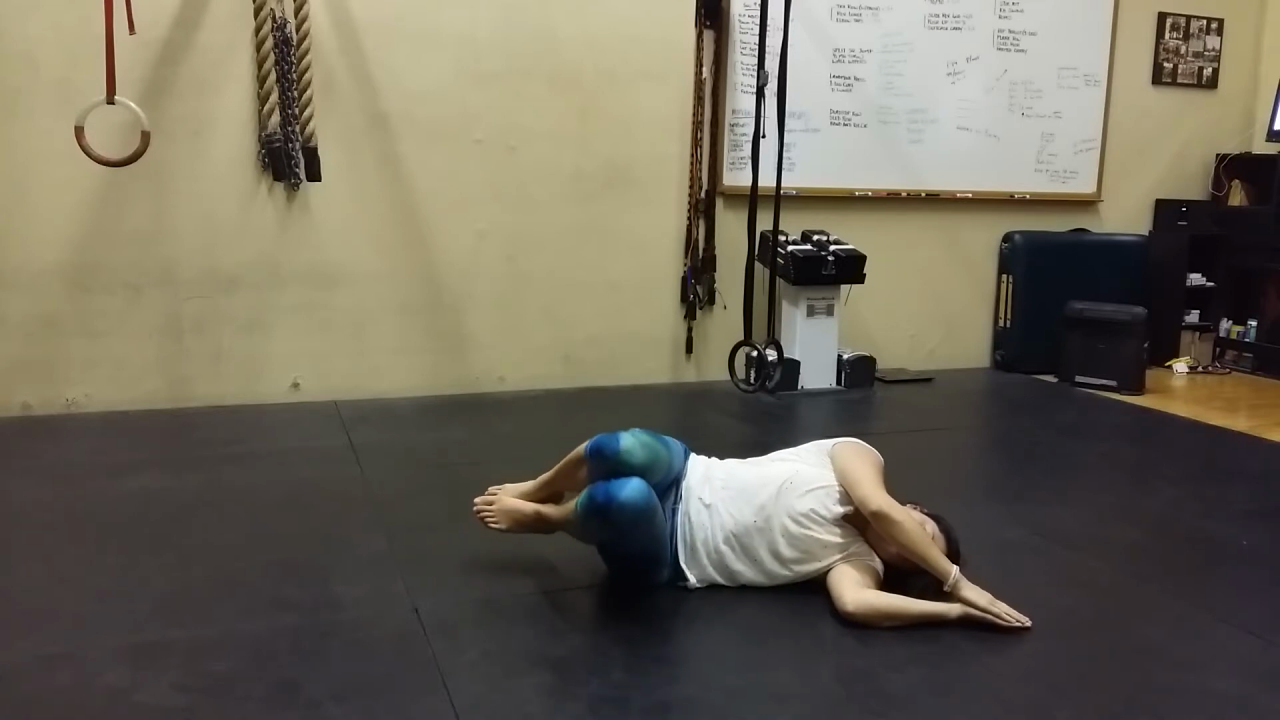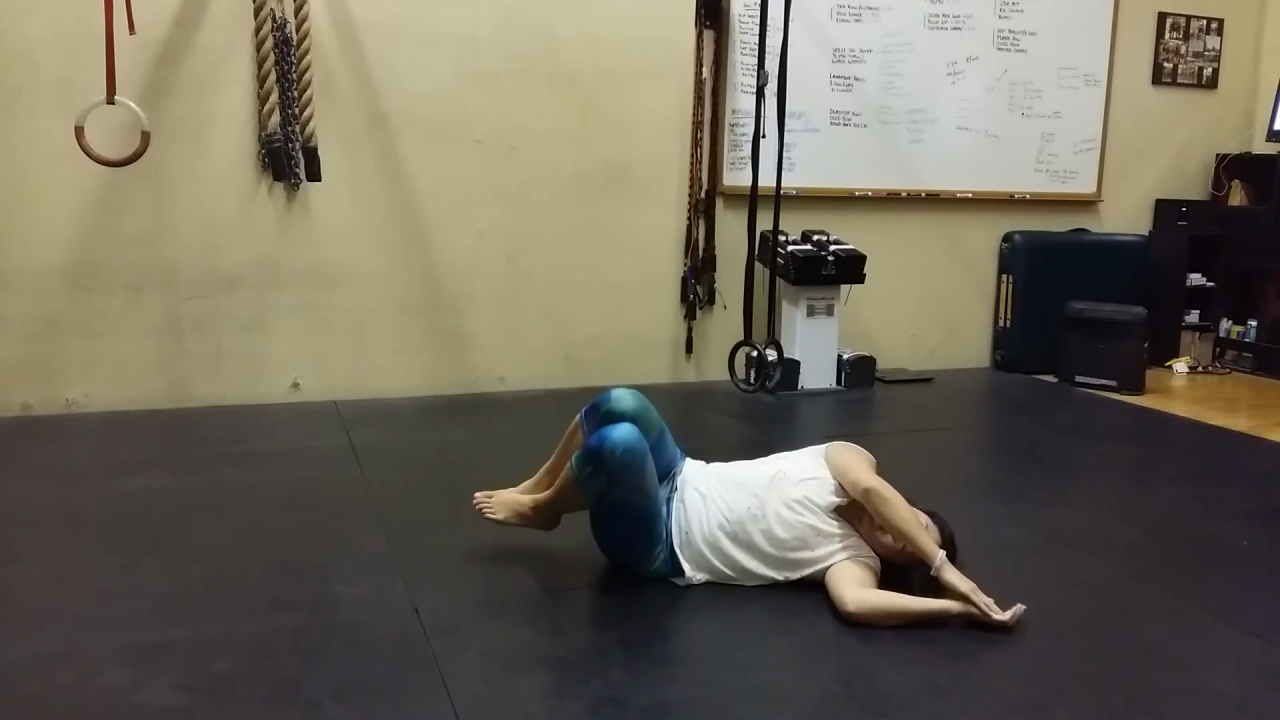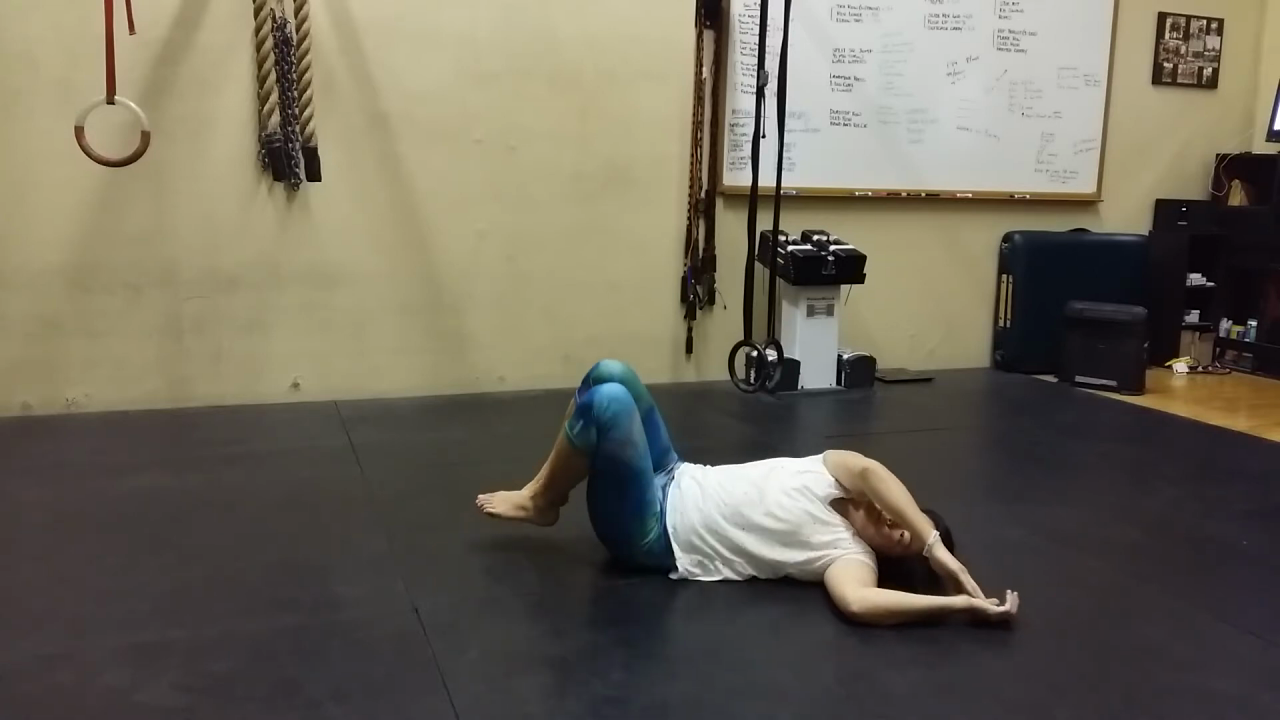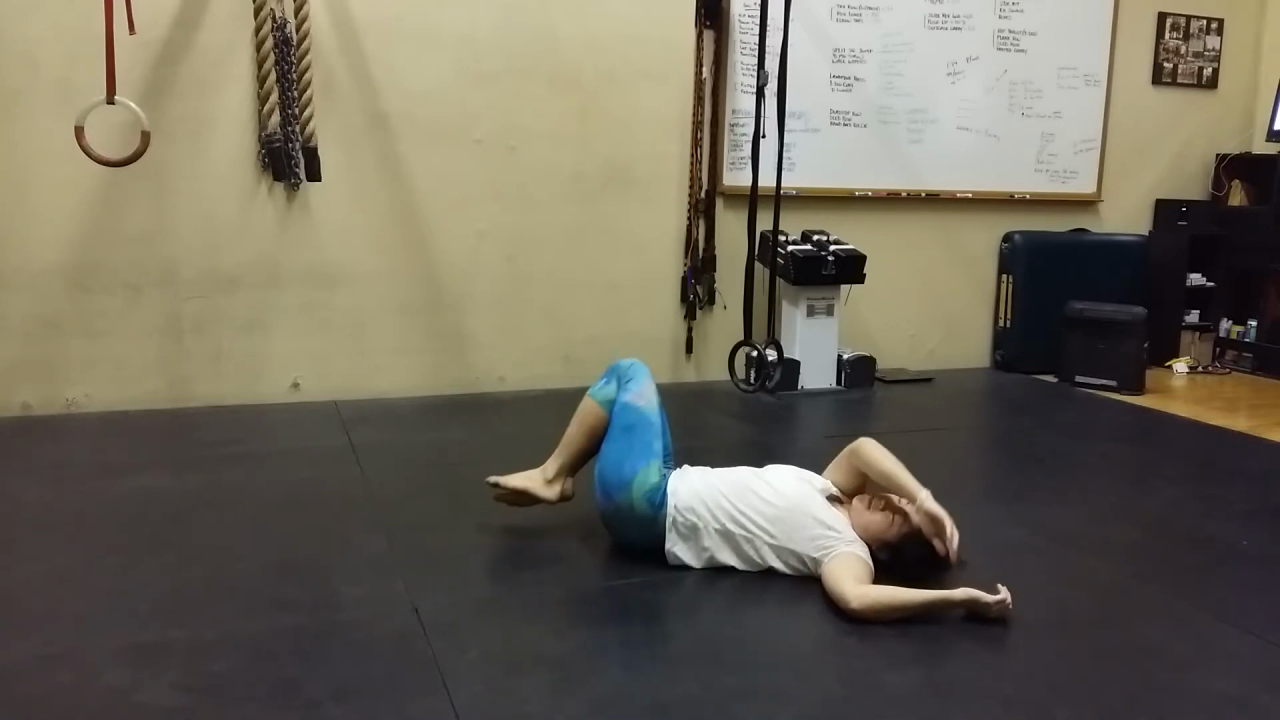
dt=0.5s
person 1, frame 1
left shoulder: (859, 561)
right shoulder: (858, 456)
left elbow: (855, 604)
right elbow: (879, 507)
left wrist: (957, 609)
right wrist: (957, 581)
left hip: (668, 561)
right hip: (680, 483)
left knee: (628, 500)
right knee: (630, 450)
left ankle: (543, 519)
right ankle: (537, 496)
person 1, frame 2
left shoulder: (855, 557)
right shoulder: (849, 462)
left elbow: (856, 603)
right elbow: (873, 489)
left wrist: (958, 604)
right wrist: (944, 565)
left hip: (659, 551)
right hip: (677, 481)
left knee: (620, 443)
right knee: (621, 406)
left ankle: (539, 510)
right ankle: (538, 489)
person 1, frame 3
left shoulder: (851, 555)
right shoulder: (834, 478)
left elbow: (860, 603)
right elbow: (870, 470)
left wrist: (960, 602)
right wrist: (934, 544)
left hip: (655, 535)
right hip: (673, 485)
left knee: (608, 401)
right knee: (611, 375)
left ankle: (540, 503)
right ankle: (542, 490)
person 1, frame 4
left shoulder: (848, 549)
right shoulder: (831, 493)
left elbow: (857, 599)
right elbow: (862, 450)
left wrist: (959, 597)
right wrist: (926, 499)
left hip: (650, 508)
right hip: (673, 485)
left knee: (629, 375)
right knee: (629, 371)
left ankle: (551, 477)
right ankle: (554, 476)
